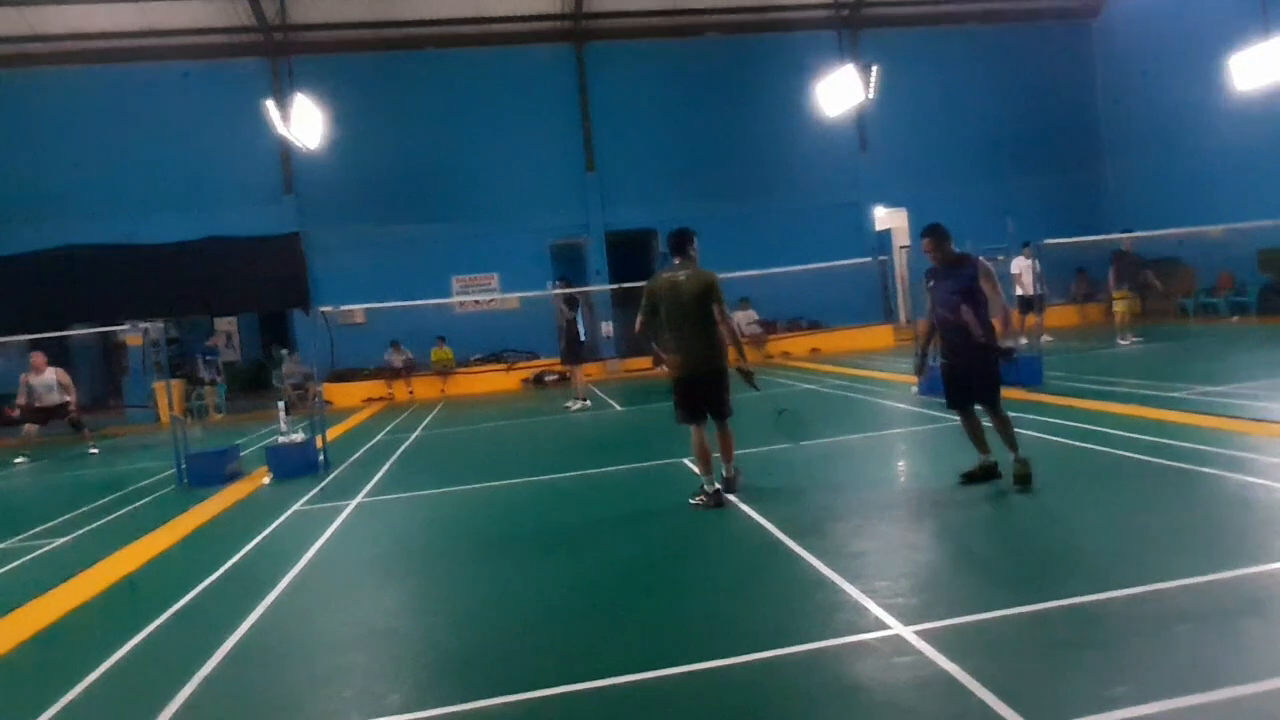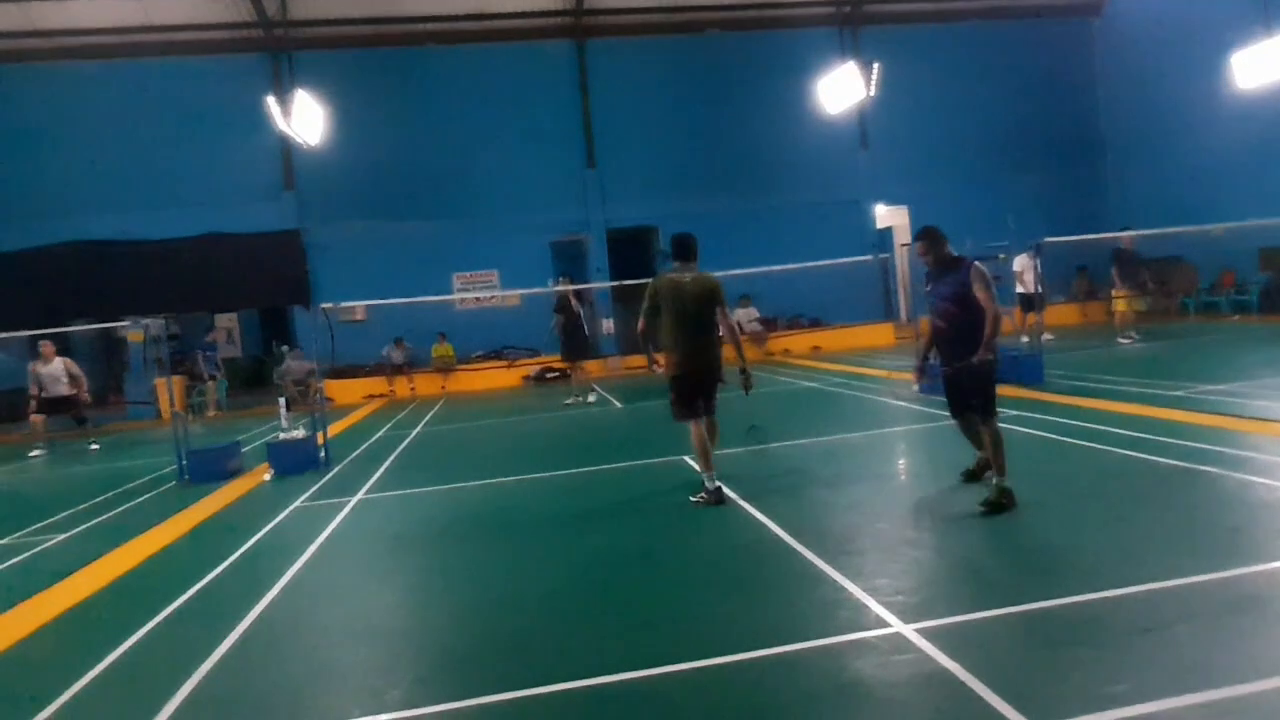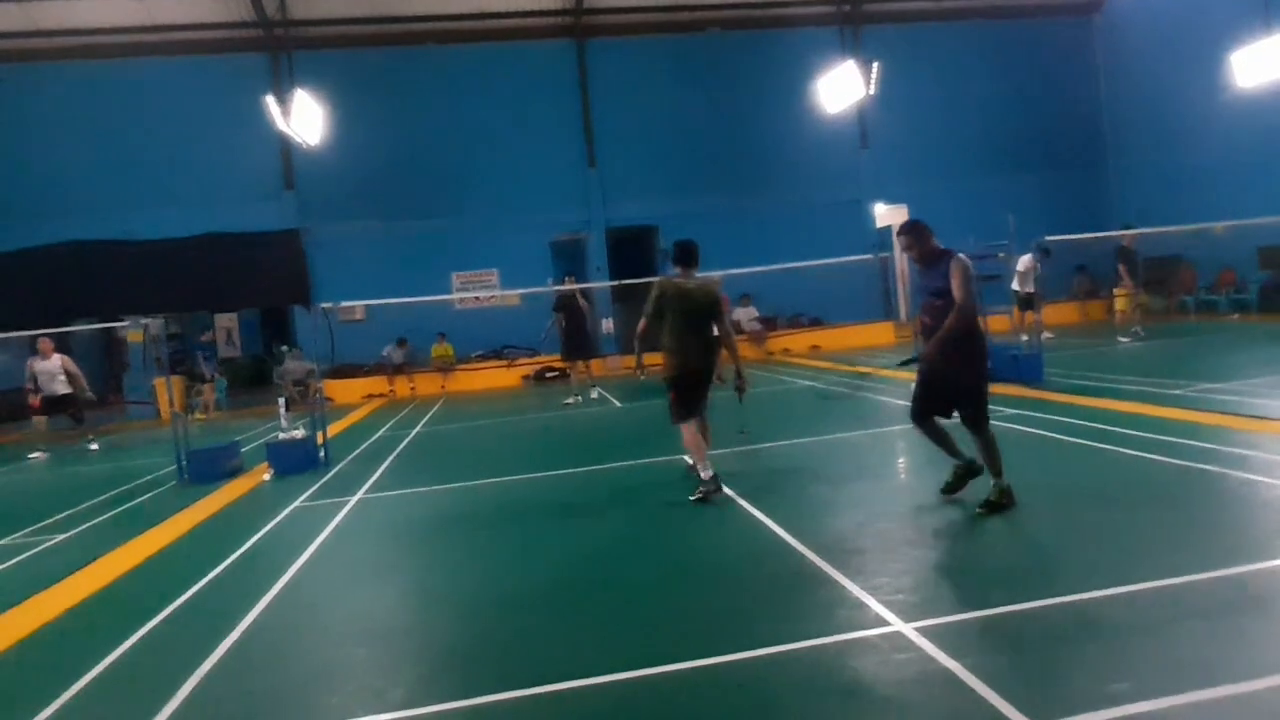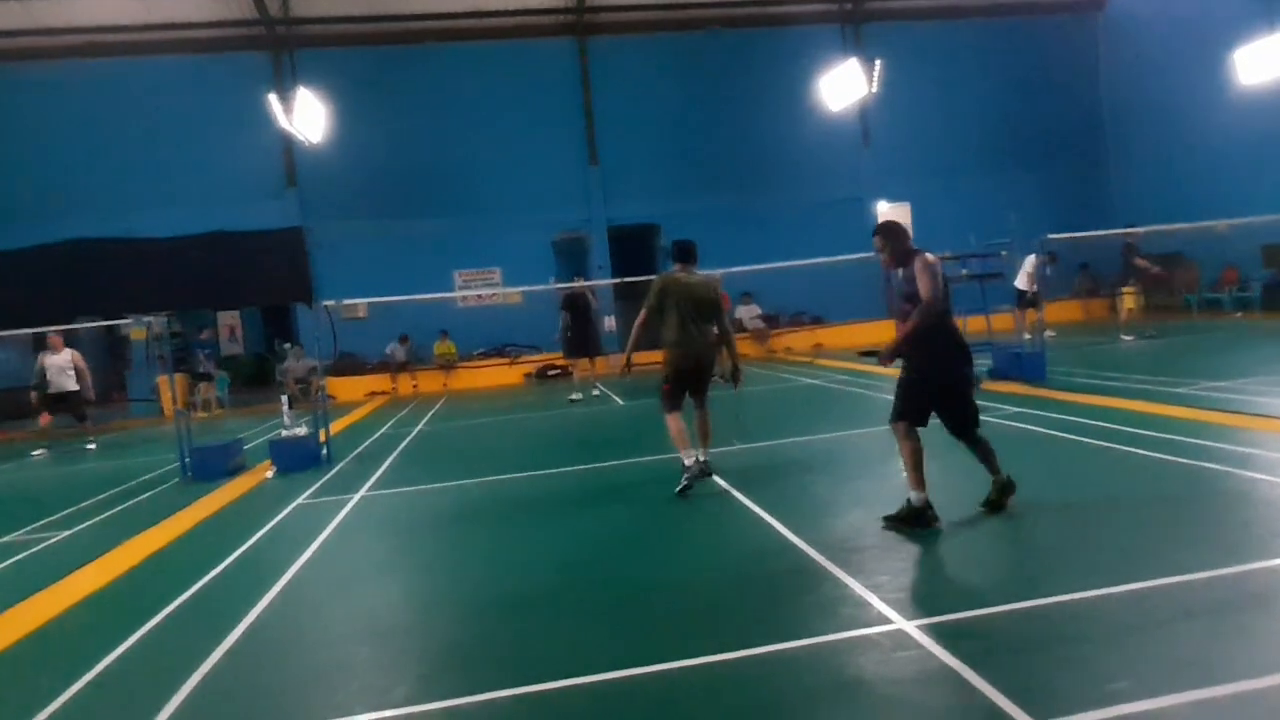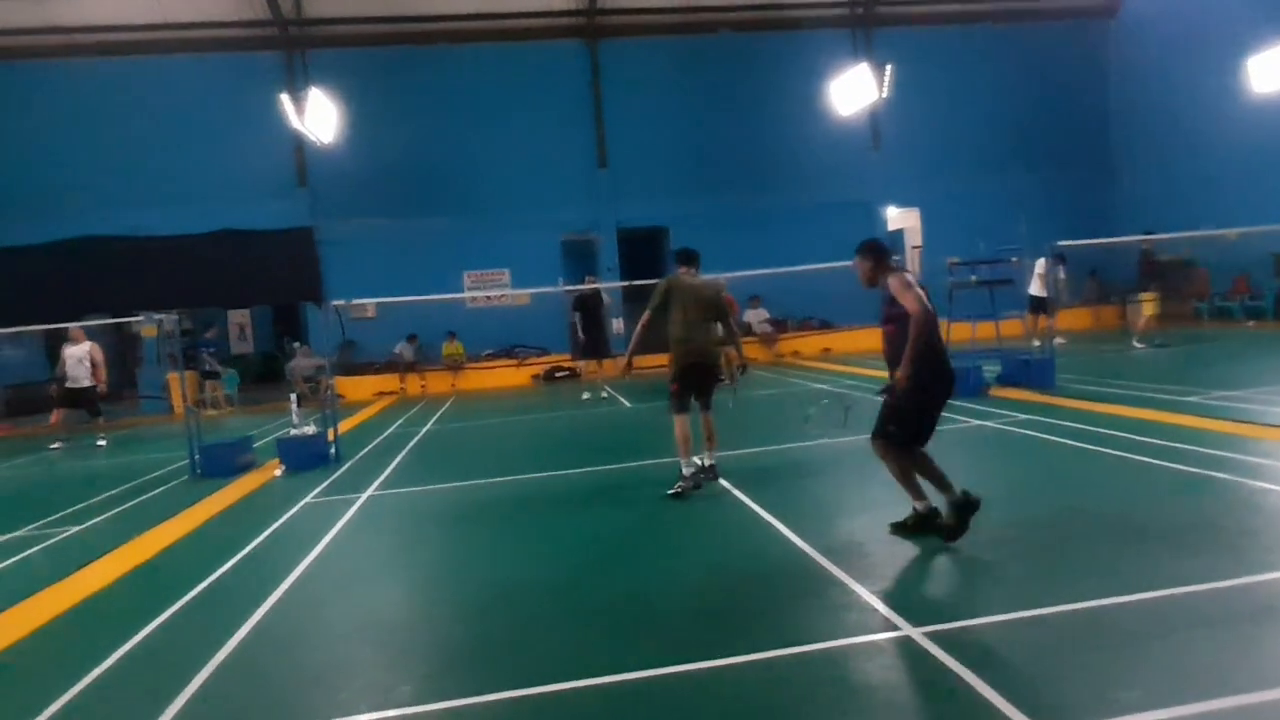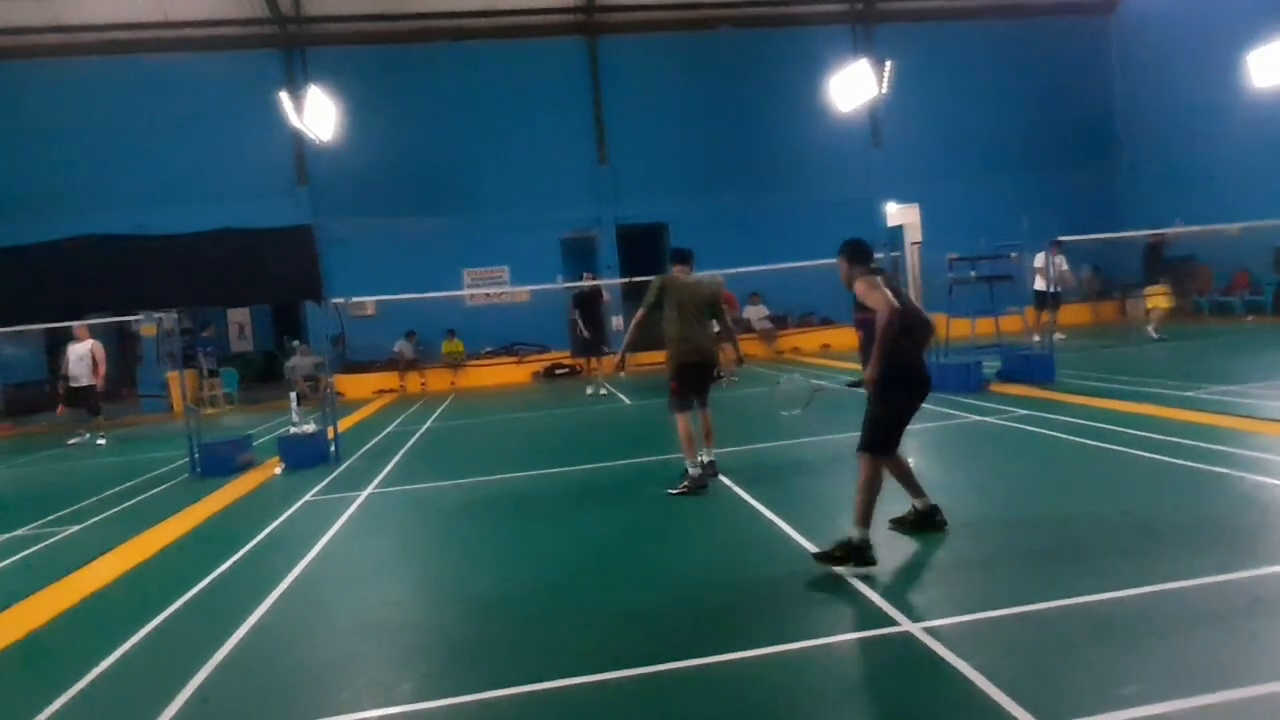
dt=0.2s
person 1, frame 1
left shoulder: (976, 266)
right shoulder: (931, 276)
left elbow: (999, 303)
right wrist: (923, 352)
left hip: (981, 349)
right hip: (952, 353)
left knee: (991, 407)
right knee: (963, 409)
left ankle: (1018, 460)
right ankle: (987, 462)
person 1, frame 2
left shoulder: (972, 271)
right shoulder: (931, 278)
left elbow: (993, 313)
left wrist: (986, 351)
right wrist: (923, 356)
left hip: (976, 357)
right hip: (951, 359)
left knee: (984, 418)
right knee: (961, 415)
left ankle: (1001, 487)
right ankle: (984, 458)
person 1, frame 3
left shoulder: (956, 263)
right shoulder: (924, 270)
left elbow: (964, 307)
left wrist: (936, 343)
right wrist: (929, 349)
left hip: (965, 355)
right hip: (936, 358)
left knee: (976, 424)
right knee: (920, 417)
left ankle: (1001, 488)
right ankle: (964, 463)
person 1, frame 4
left shoulder: (923, 262)
right shoulder: (905, 271)
left elbow: (930, 305)
left wrist: (897, 343)
left hip: (947, 361)
right hip: (918, 362)
left knee: (964, 431)
right knee: (902, 426)
left ankle: (1001, 482)
right ankle: (919, 505)
person 1, frame 5
left shoulder: (898, 280)
right shoulder: (892, 288)
left elbow: (923, 314)
left wrist: (907, 366)
right wrist: (901, 373)
left hip: (927, 379)
right hip: (911, 381)
left knee: (901, 446)
right knee: (883, 444)
left ankle: (957, 500)
right ankle: (925, 511)
person 1, frame 6
left shoulder: (866, 283)
right shoulder: (884, 286)
left elbow: (890, 312)
right elbow: (927, 325)
left wrist: (875, 365)
left hip: (896, 380)
right hip: (908, 377)
left knee: (870, 454)
right knee: (881, 449)
left ankle: (858, 542)
right ankle: (925, 510)
person 2, frame 1
left shoulder: (656, 284)
right shoulder: (707, 279)
left elbow: (640, 328)
right elbow: (724, 322)
left wrist: (657, 350)
right wrist: (743, 360)
left hip: (682, 365)
right hip: (714, 362)
left knee: (697, 427)
right knee: (721, 421)
left ankle: (710, 490)
right ankle: (729, 476)
person 2, frame 2
left shoulder: (658, 285)
right shoulder: (710, 283)
left elbow: (642, 328)
right elbow: (727, 325)
right wrist: (743, 363)
left hip: (679, 363)
right hip: (709, 360)
left knee: (695, 423)
right knee: (708, 414)
left ankle: (712, 487)
right ankle: (707, 469)
person 2, frame 3
left shoulder: (663, 287)
right shoulder: (710, 289)
left elbow: (642, 329)
right elbow: (726, 333)
right wrist: (738, 371)
left hip: (677, 364)
right hip: (706, 361)
left knee: (687, 423)
right knee: (699, 414)
left ankle: (708, 477)
right ankle: (701, 464)
person 2, frame 4
left shoulder: (664, 282)
right shoulder: (710, 286)
left elbow: (641, 321)
right elbow: (724, 329)
left wrist: (628, 354)
right wrist: (735, 363)
left hip: (678, 356)
right hip: (706, 355)
left knee: (672, 411)
right knee: (701, 406)
left ankle: (690, 463)
right ankle: (703, 460)
person 2, frame 5
left shoulder: (669, 284)
right shoulder: (713, 288)
left elbow: (644, 322)
right elbow: (730, 327)
left wrist: (629, 355)
right wrist: (741, 357)
left hip: (683, 356)
right hip: (710, 355)
left knee: (680, 414)
right knee: (705, 409)
left ankle: (688, 473)
right ankle: (709, 464)
person 2, frame 6
left shoulder: (663, 282)
right shoulder: (708, 287)
left elbow: (638, 319)
right elbow: (725, 324)
left wrist: (622, 352)
right wrist: (737, 351)
left hip: (681, 354)
right hip: (707, 353)
left knee: (682, 413)
right knee: (703, 405)
left ankle: (695, 474)
right ankle: (708, 460)
